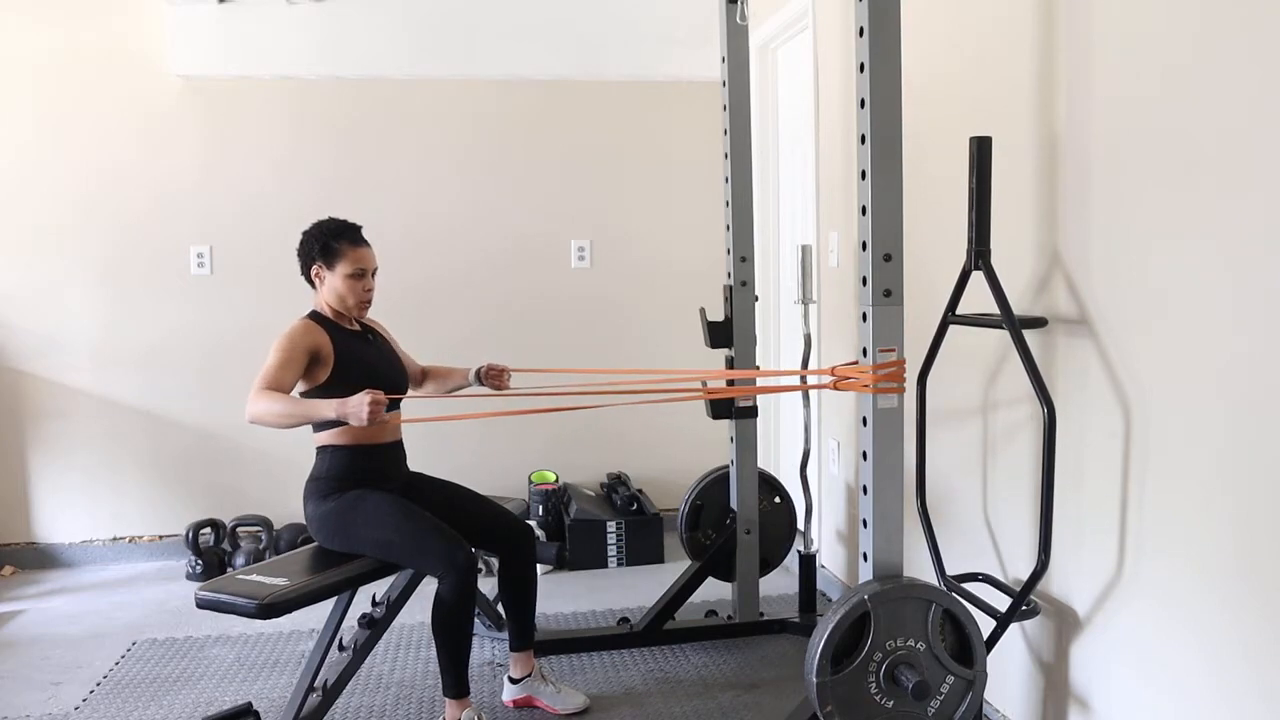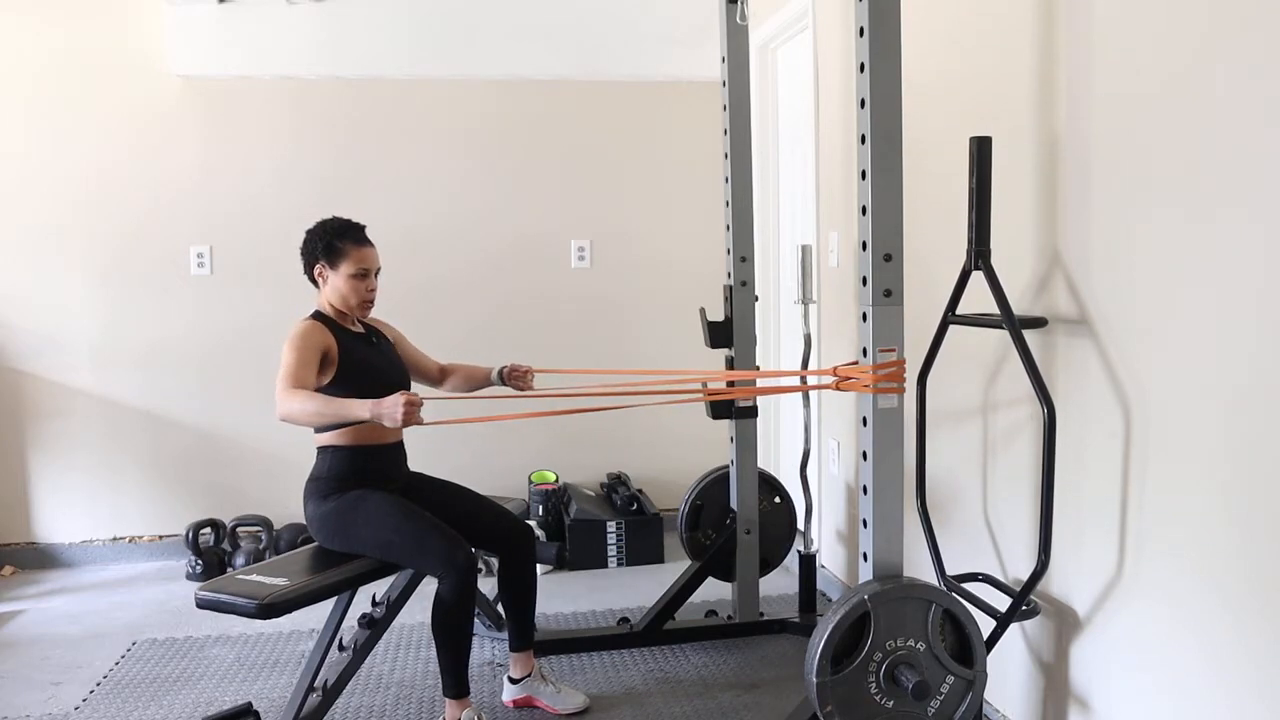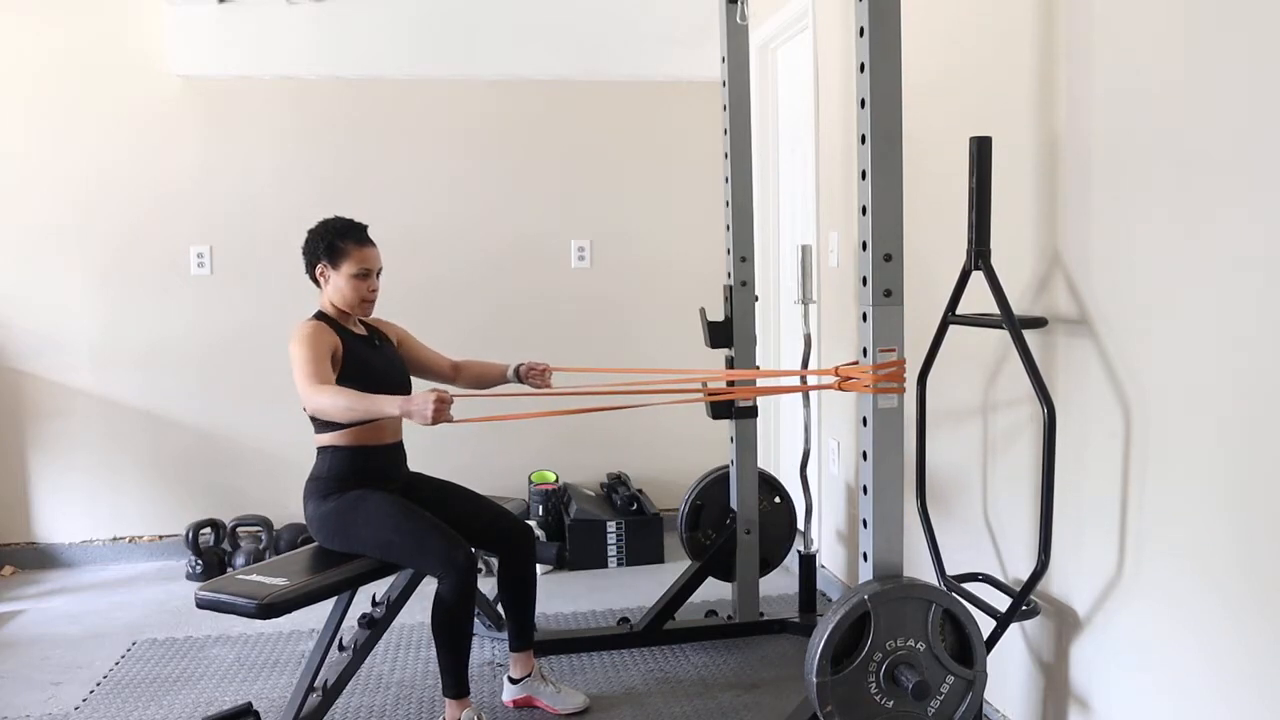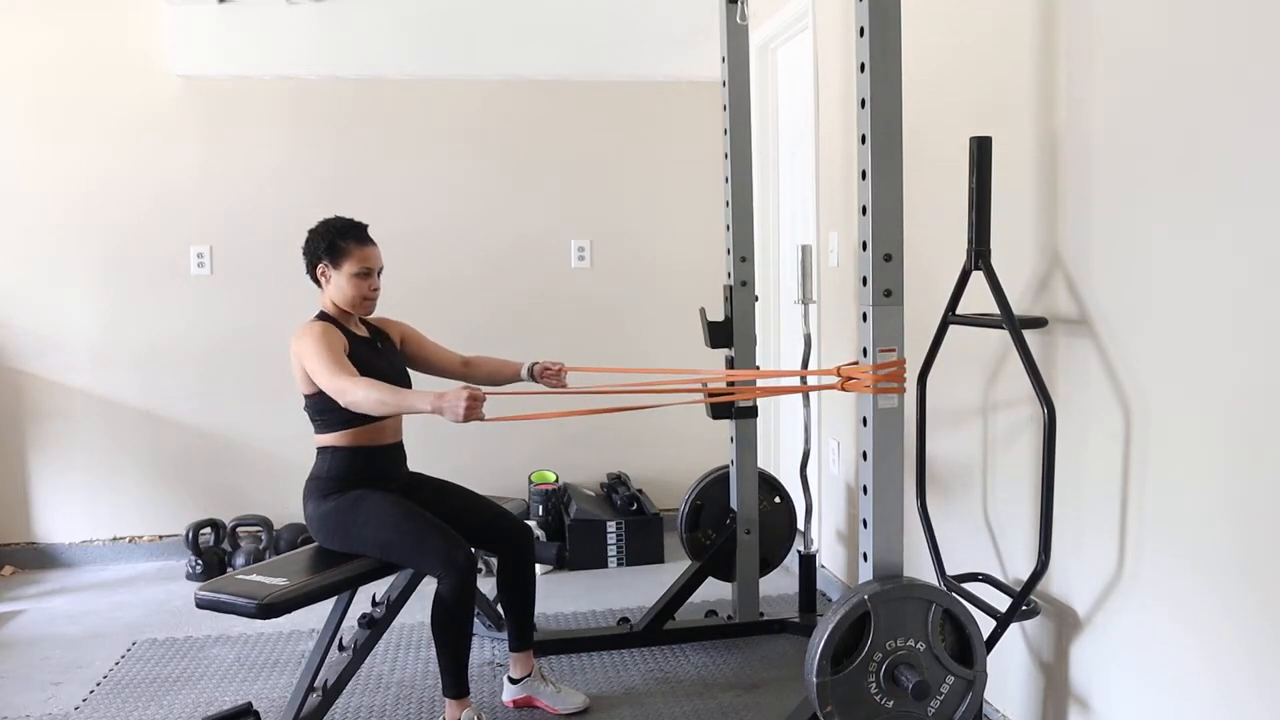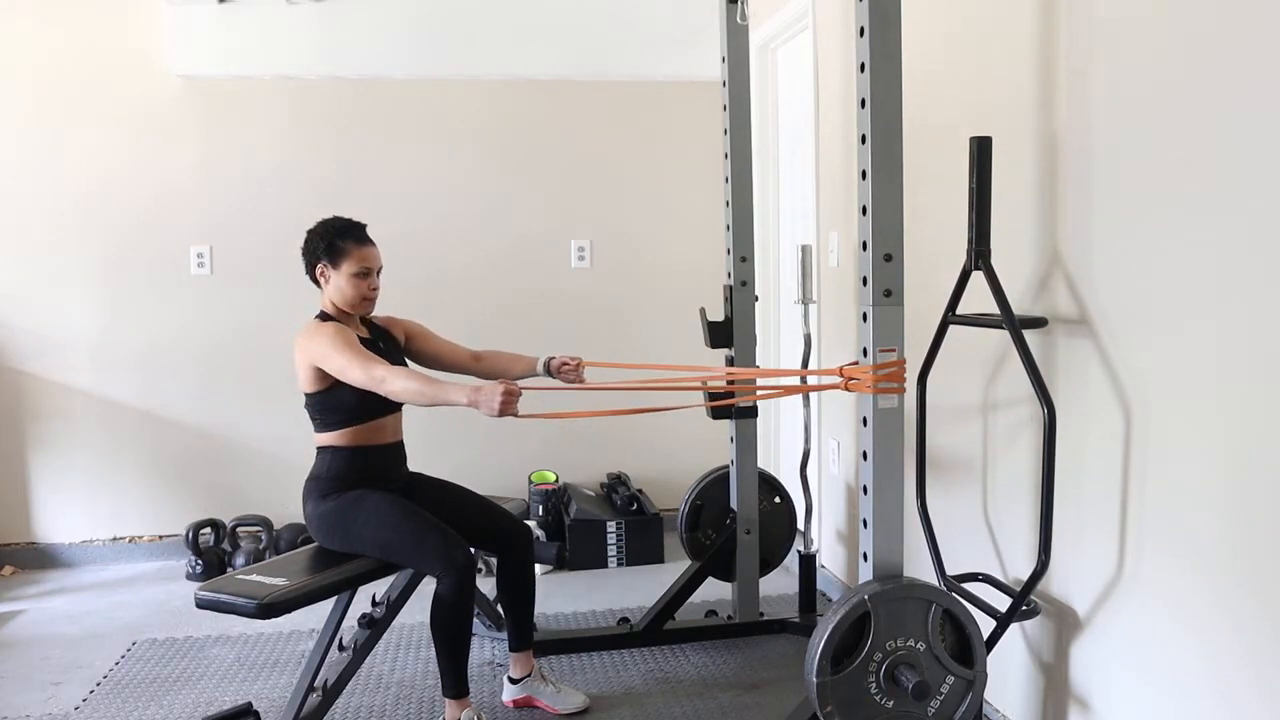
dt=0.4s
person 1, frame 1
left shoulder: (371, 332)
right shoulder: (305, 335)
left elbow: (421, 378)
right elbow: (258, 406)
left wrist: (474, 376)
right wrist: (341, 408)
left hip: (396, 480)
right hip: (342, 494)
left knee: (516, 535)
right knee: (456, 561)
left ankle: (523, 677)
person 1, frame 2
left shoulder: (379, 332)
right shoulder: (310, 334)
left elbow: (440, 375)
right elbow: (288, 404)
left wrist: (498, 376)
right wrist: (373, 409)
left hip: (396, 479)
right hip: (342, 495)
left knee: (516, 536)
right knee: (455, 561)
left ankle: (523, 676)
person 1, frame 3
left shoulder: (383, 333)
right shoulder: (313, 335)
left elbow: (451, 370)
right elbow: (319, 399)
left wrist: (514, 372)
right wrist: (404, 406)
left hip: (396, 480)
right hip: (341, 496)
left knee: (516, 536)
right knee: (456, 562)
left ankle: (523, 677)
person 1, frame 4
left shoulder: (386, 332)
right shoulder: (315, 337)
left elbow: (461, 365)
right elbow: (351, 392)
left wrist: (529, 371)
right wrist: (436, 403)
left hip: (396, 480)
right hip: (342, 495)
left knee: (515, 535)
right knee: (455, 561)
left ankle: (523, 677)
person 1, frame 5
left shoulder: (390, 329)
right shoulder: (320, 338)
left elbow: (473, 360)
right elbow: (386, 382)
left wrist: (544, 366)
right wrist: (473, 396)
left hip: (394, 480)
right hip: (340, 496)
left knee: (515, 536)
right knee: (454, 562)
left ankle: (522, 677)
